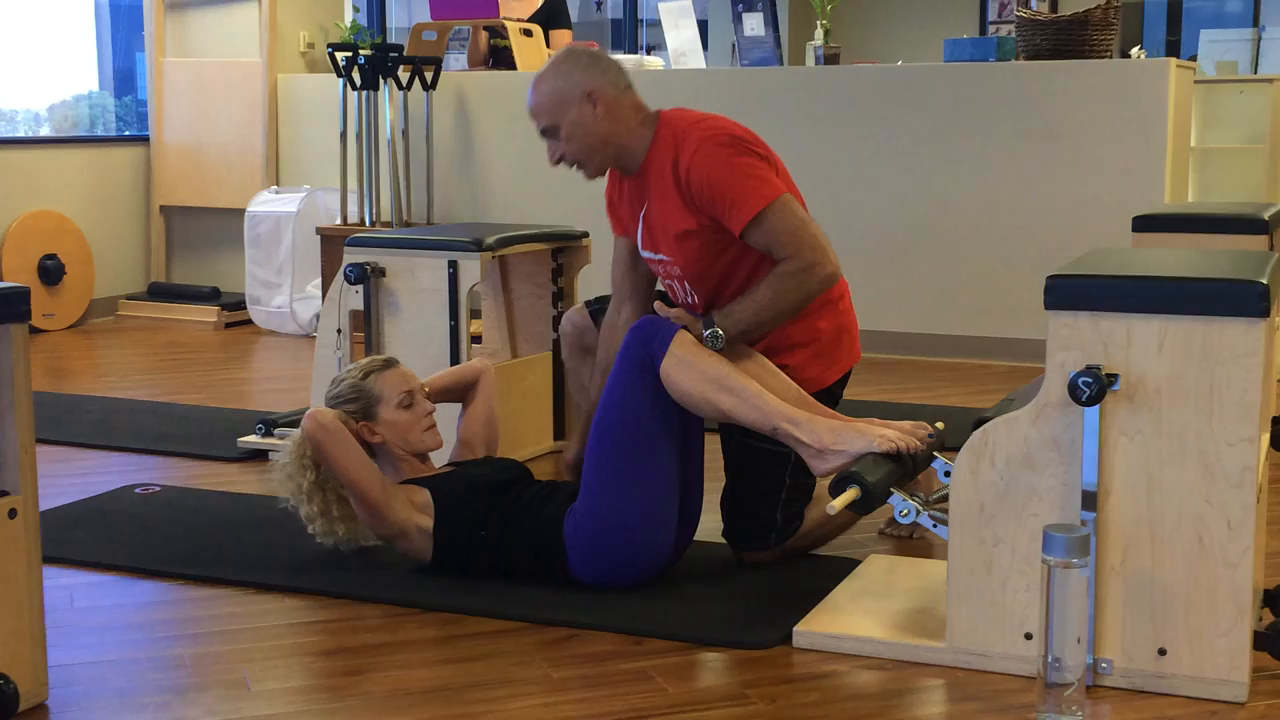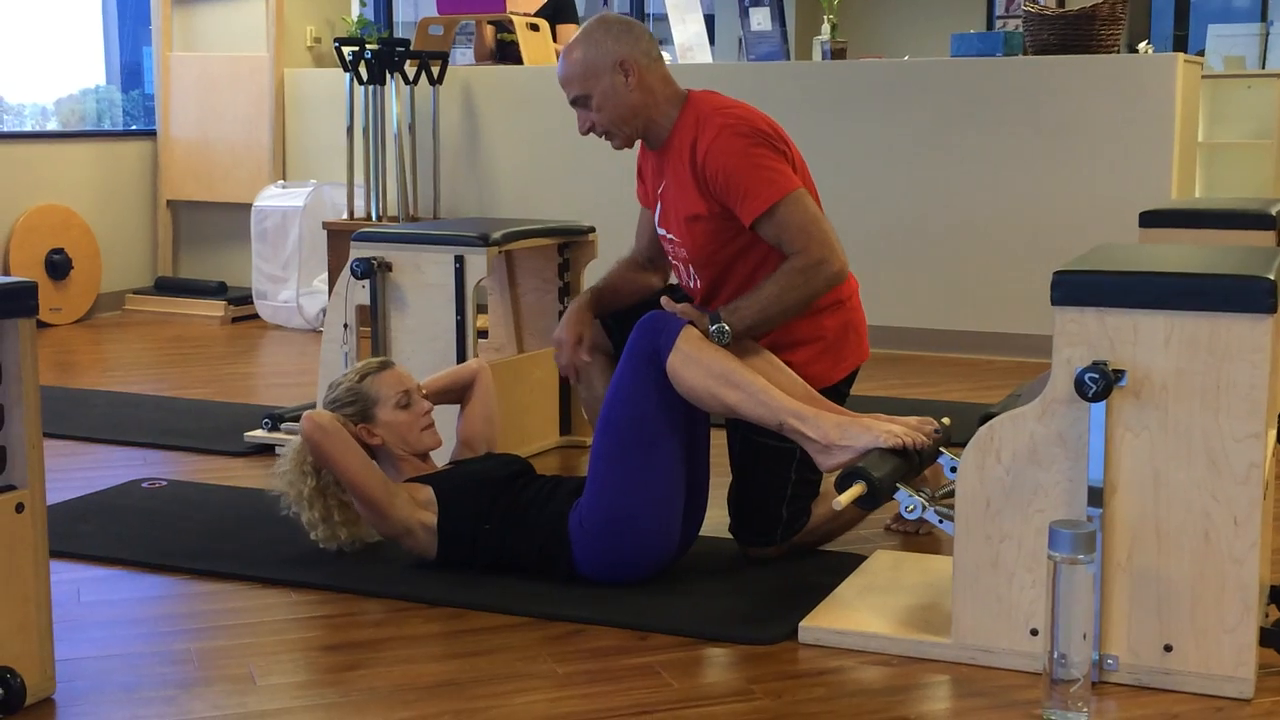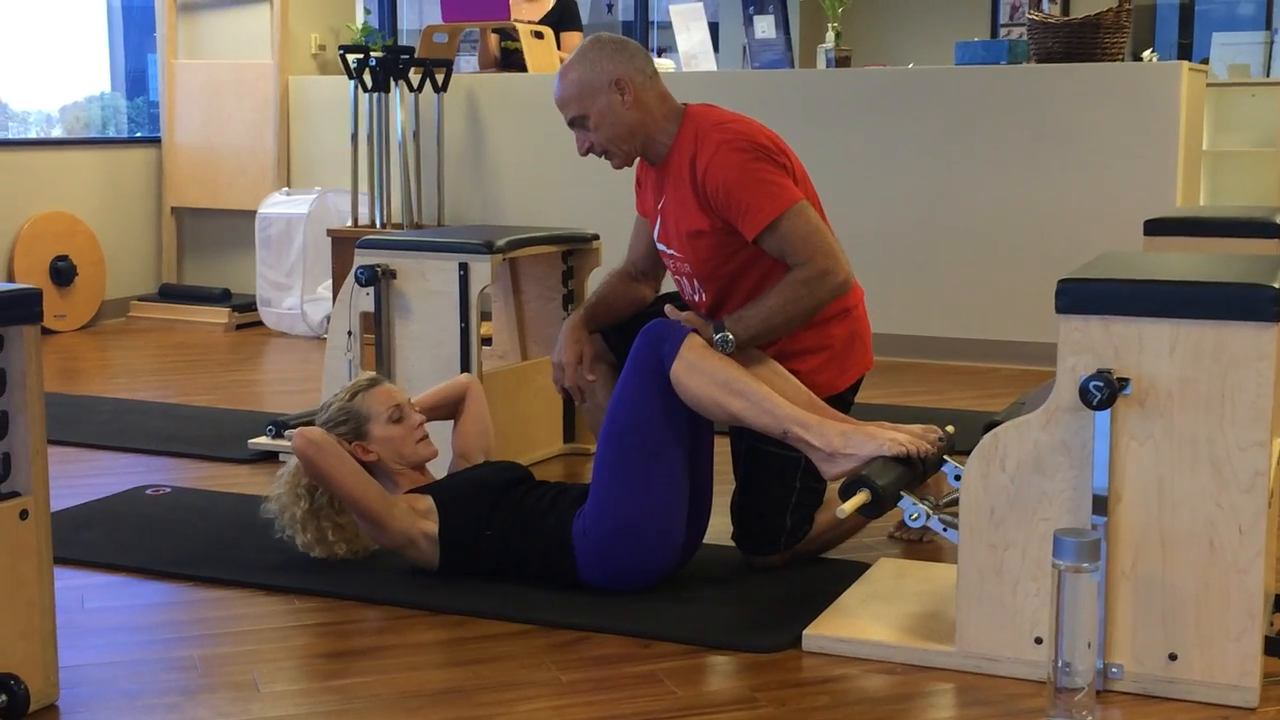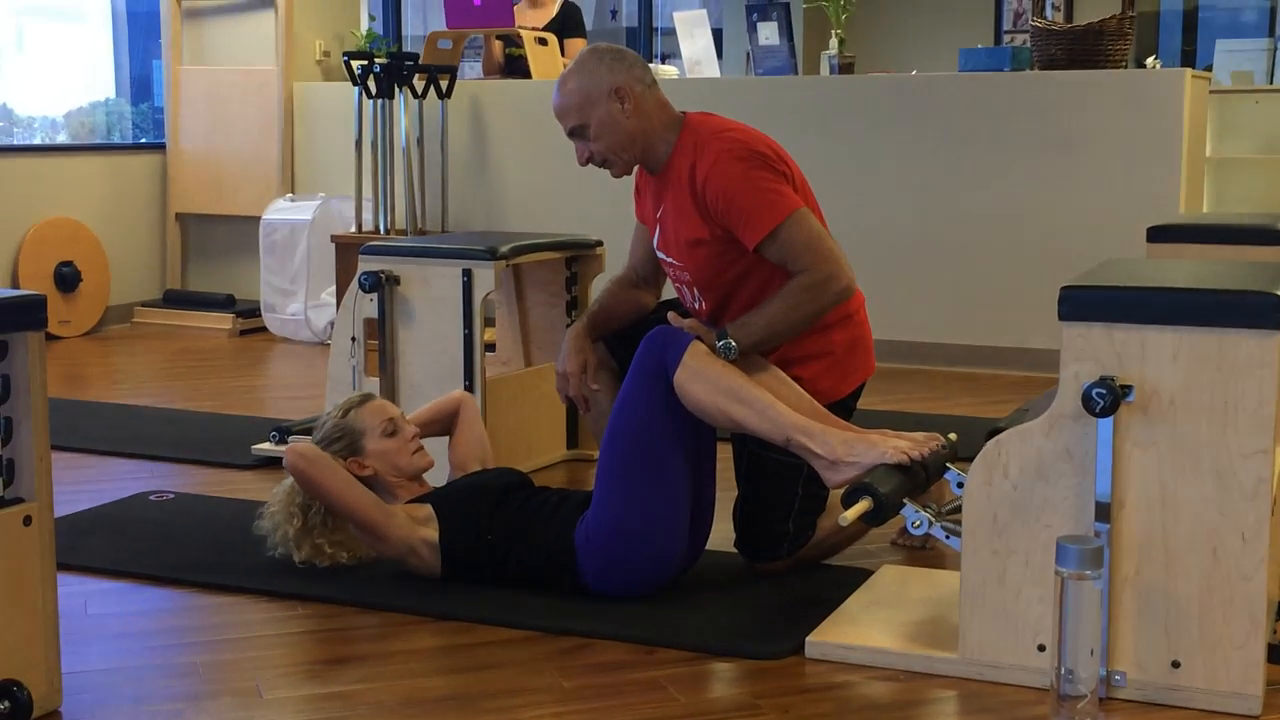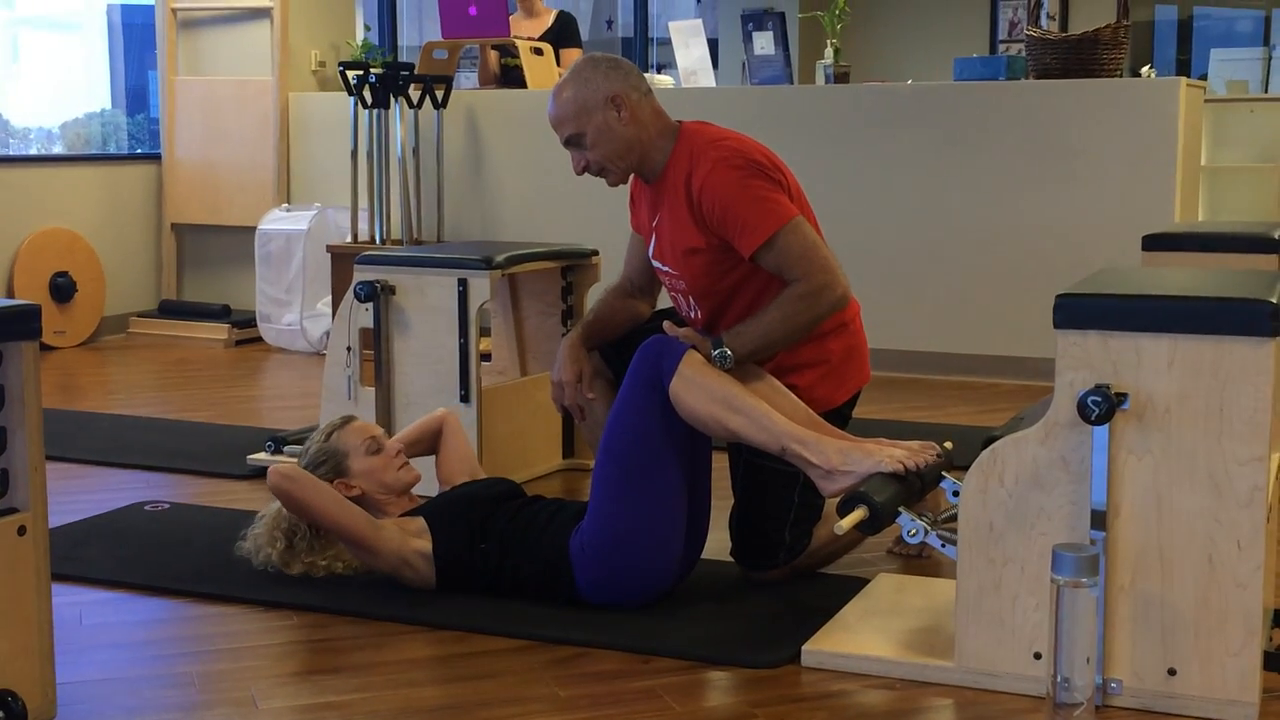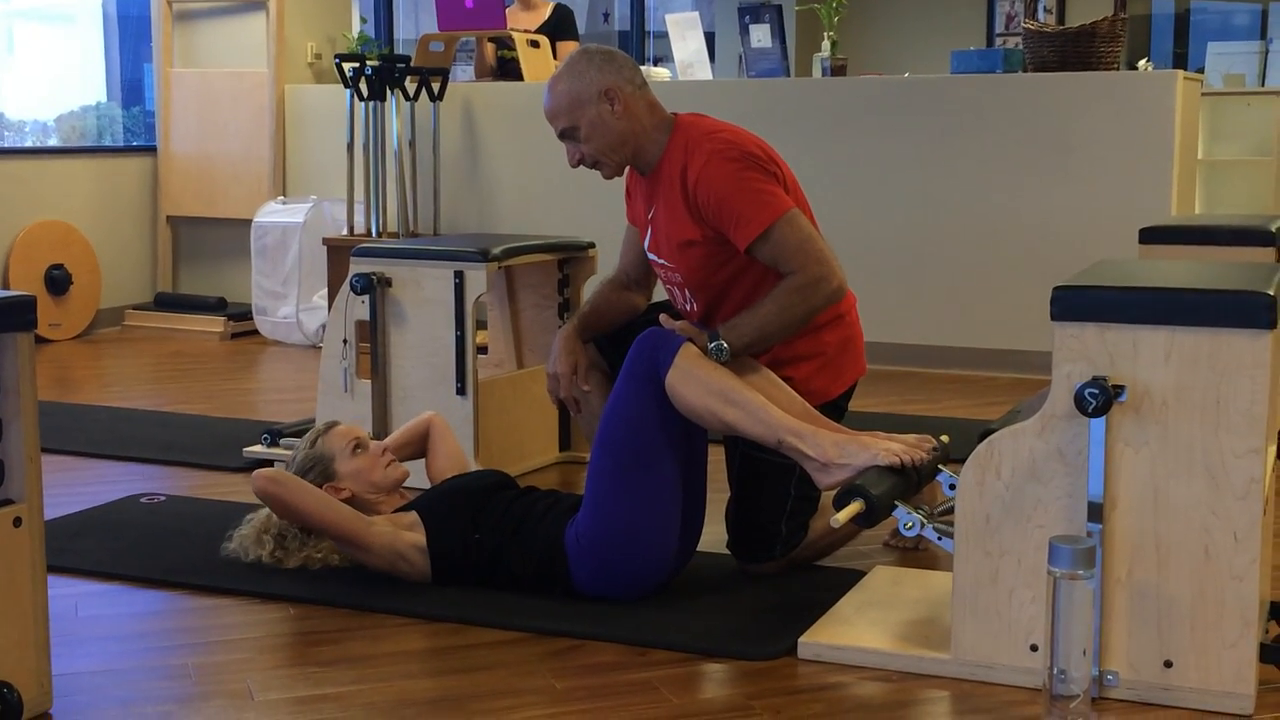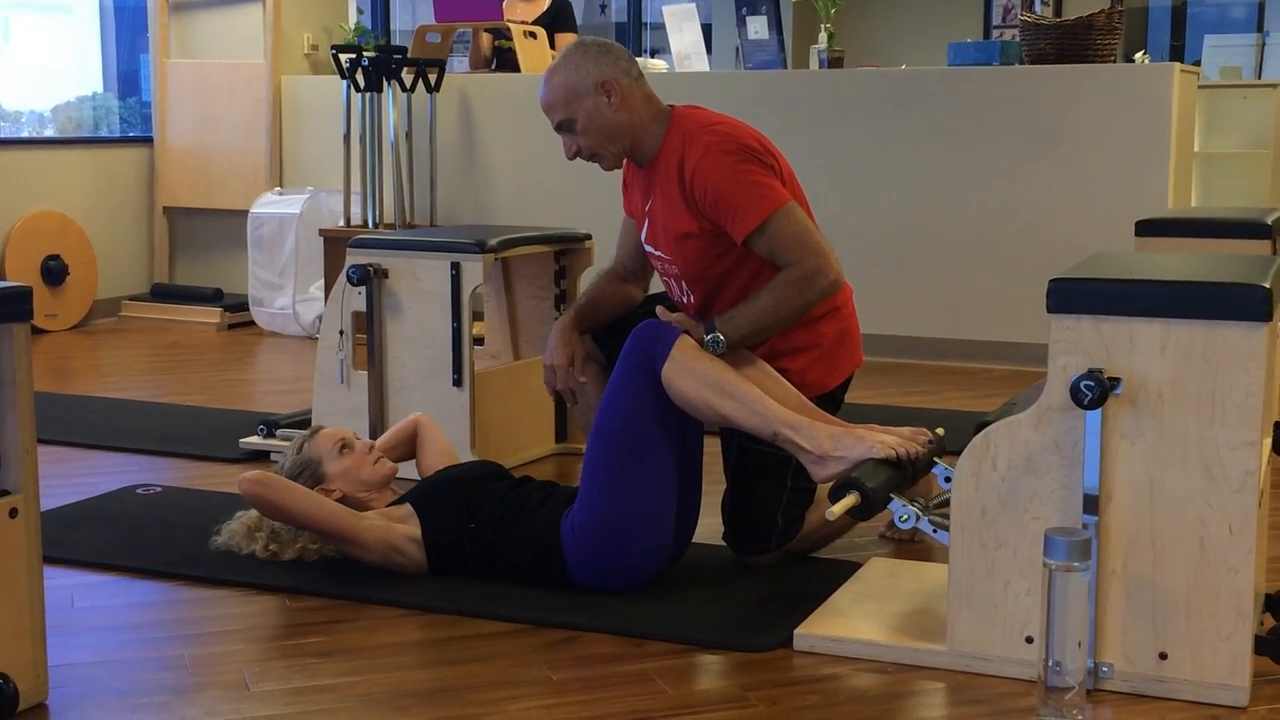
dt=0.5s
person 1, frame 1
left shoulder: (463, 465)
right shoulder: (397, 513)
left elbow: (480, 372)
right elbow: (316, 424)
left wrist: (414, 389)
right wrist: (387, 404)
left hip: (647, 532)
right hip: (602, 549)
left knee: (688, 337)
right knee: (650, 339)
left ankle: (839, 436)
right ankle: (818, 442)
person 1, frame 2
left shoulder: (462, 468)
right shoulder: (401, 512)
left elbow: (476, 371)
right elbow: (314, 425)
left wrist: (413, 389)
right wrist: (382, 405)
left hip: (652, 526)
right hip: (607, 541)
left knee: (692, 331)
right knee: (656, 334)
left ankle: (848, 431)
right ankle: (823, 435)
person 1, frame 3
left shoulder: (462, 479)
right shoulder: (402, 523)
left elbow: (468, 385)
right elbow: (307, 441)
left wrist: (402, 405)
right wrist: (379, 422)
left hip: (652, 536)
right hip: (612, 549)
left knee: (693, 340)
right knee: (661, 341)
left ankle: (844, 440)
right ankle: (827, 443)
person 1, frame 4
left shoulder: (461, 491)
right shoulder: (401, 533)
left elbow: (461, 401)
right elbow: (298, 455)
left wrist: (398, 422)
right wrist: (358, 438)
left hip: (653, 541)
right hip: (614, 555)
left knee: (701, 346)
right knee: (664, 349)
left ankle: (849, 449)
right ankle: (828, 451)
person 1, frame 5
left shoulder: (452, 504)
right shoulder: (394, 547)
left elbow: (445, 418)
right elbow: (281, 476)
left wrist: (388, 446)
right wrist: (353, 461)
left hip: (645, 551)
right hip: (610, 565)
left knee: (695, 354)
right knee: (658, 357)
left ankle: (843, 456)
right ankle: (827, 462)
person 1, frame 6
left shoulder: (441, 502)
right shoulder: (387, 542)
left elbow: (432, 420)
right elbow: (267, 480)
left wrist: (379, 454)
right wrist: (349, 466)
left hip: (645, 541)
right hip: (605, 557)
left knee: (697, 345)
right knee: (657, 351)
left ankle: (844, 448)
right ankle: (824, 452)
person 1, frame 7
left shoulder: (433, 494)
right shoulder: (381, 535)
left elbow: (420, 420)
right elbow: (252, 482)
left wrist: (376, 454)
right wrist: (332, 471)
left hip: (638, 535)
right hip: (601, 551)
left knee: (690, 339)
right knee: (652, 342)
left ankle: (836, 440)
right ankle: (819, 445)
person 2, frame 1
left shoulder: (706, 151)
right shoulder: (623, 174)
left elbow: (816, 266)
right elbow: (625, 316)
left wrist: (709, 330)
right wrist: (584, 439)
left hip: (795, 349)
right hip: (718, 332)
left knee: (757, 545)
right knee: (581, 328)
person 2, frame 2
left shoulder: (727, 139)
right shoulder: (654, 144)
left elbow: (823, 264)
right elbow: (648, 264)
left wrist: (716, 328)
right wrist: (584, 304)
left hip: (797, 347)
right hip: (729, 324)
left knee: (764, 540)
right knee: (590, 331)
person 2, frame 3
left shoulder: (726, 153)
right shoulder: (653, 159)
left elbow: (829, 274)
right elbow: (638, 276)
left wrist: (719, 336)
right wrist: (579, 322)
left hip: (802, 355)
right hip: (729, 333)
left knee: (766, 546)
right knee: (593, 343)
person 2, frame 4
left shoulder: (726, 160)
right shoulder: (652, 166)
left elbow: (830, 281)
right elbow: (640, 283)
left wrist: (723, 344)
right wrist: (581, 331)
left hip: (804, 361)
right hip: (731, 337)
left knee: (769, 554)
right knee: (597, 351)
person 2, frame 5
left shoulder: (721, 169)
right shoulder: (647, 176)
left elbow: (826, 289)
right elbow: (634, 292)
left wrist: (717, 352)
right wrist: (577, 340)
left hip: (800, 371)
right hip: (723, 346)
left knee: (764, 562)
right knee: (589, 362)
person 2, frame 6
left shoulder: (717, 161)
right shoulder: (641, 168)
left elbow: (822, 281)
right elbow: (630, 285)
left wrist: (714, 344)
right wrist: (572, 332)
left hip: (795, 362)
right hip: (721, 338)
left knee: (761, 553)
right knee: (586, 351)
person 2, frame 7
left shoulder: (713, 154)
right shoulder: (640, 160)
left elbow: (819, 275)
right elbow: (627, 277)
left wrist: (711, 336)
right wrist: (569, 323)
left hip: (792, 355)
right hip: (716, 331)
left knee: (756, 545)
right knee: (581, 346)
